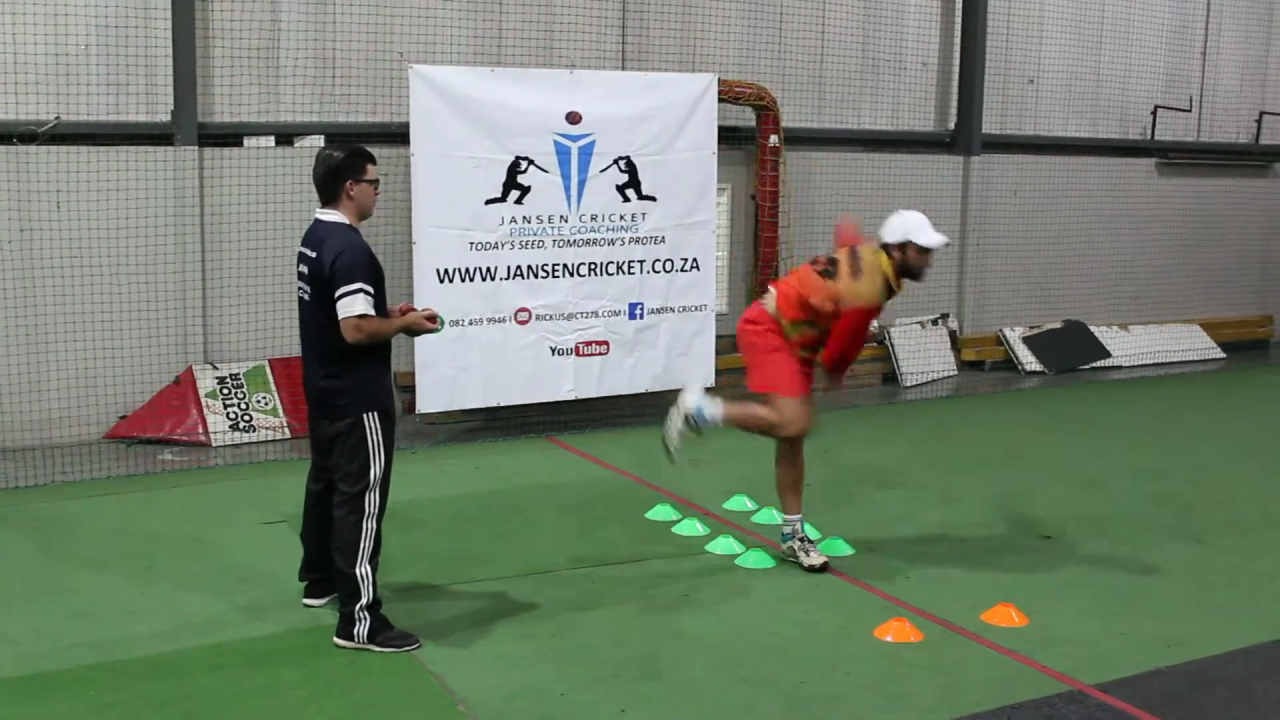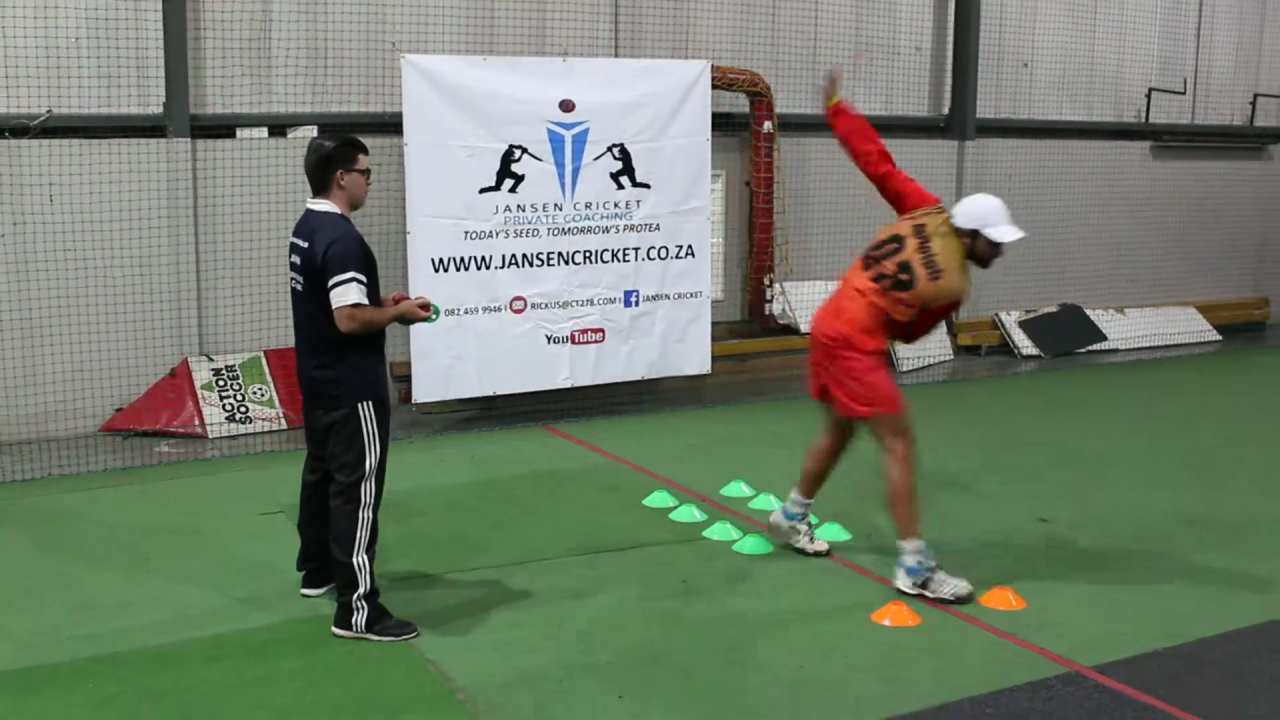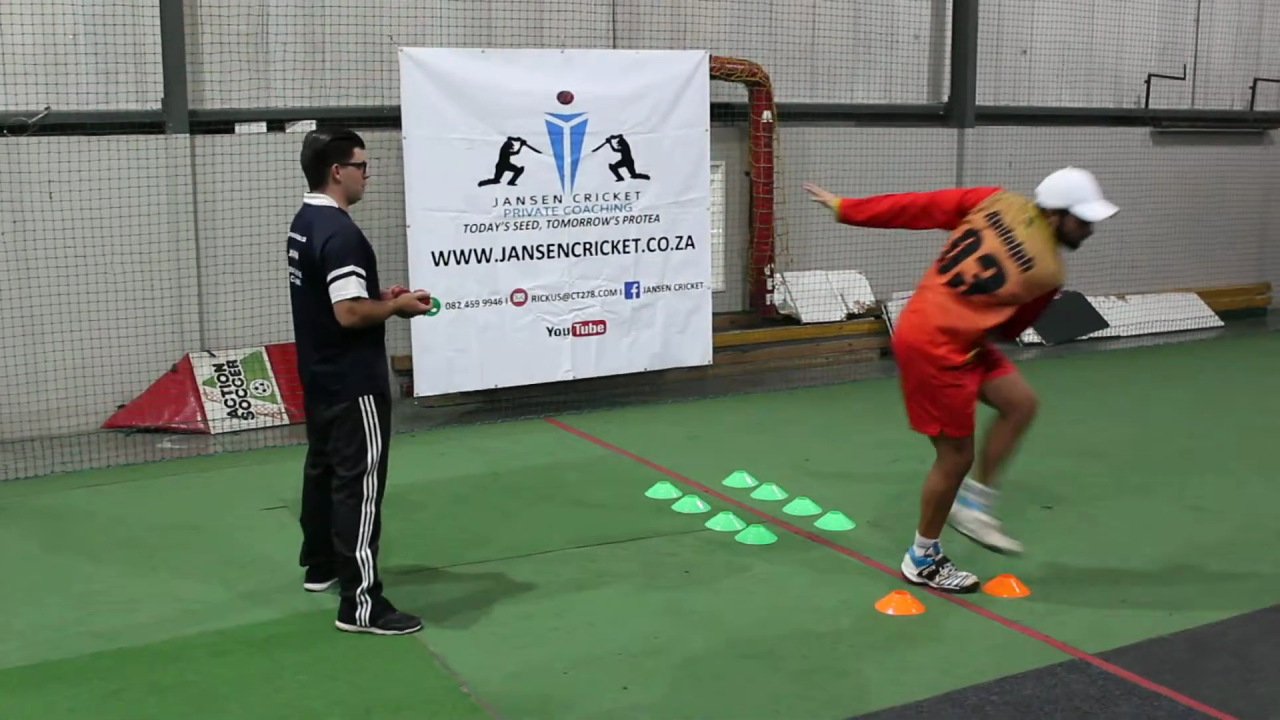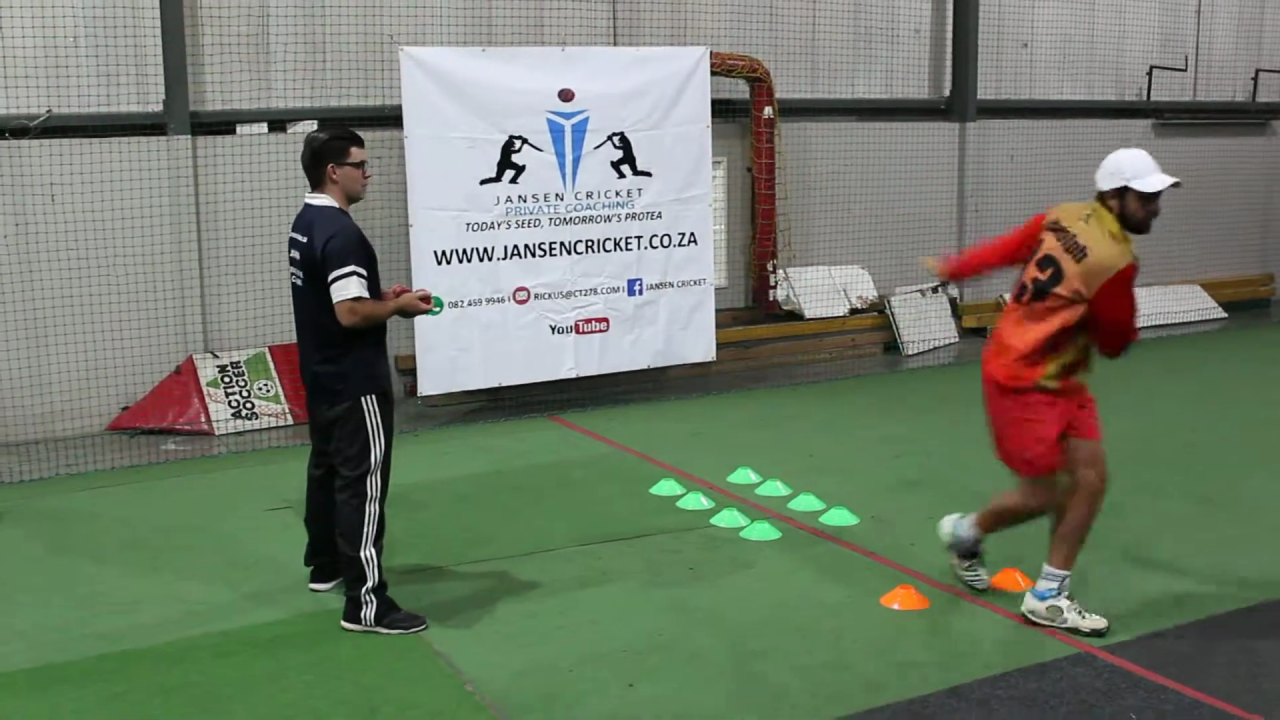
dt=0.3s
person 1, frame 1
left shoulder: (314, 237)
right shoulder: (350, 249)
right elbow: (355, 330)
left wrist: (386, 312)
right wrist: (404, 324)
left hip: (325, 389)
right hip: (357, 398)
left knee: (326, 483)
right knee: (361, 501)
left ankle: (319, 579)
right ankle: (359, 619)
person 1, frame 2
left shoulder: (307, 227)
right shoulder: (342, 238)
right elbow: (349, 319)
left wrist: (380, 301)
right wrist: (397, 313)
left hip: (319, 379)
right hip: (351, 388)
left knee: (321, 474)
right knee: (356, 490)
left ankle: (317, 569)
right ankle: (356, 608)
person 1, frame 3
left shoulder: (304, 222)
right shoulder: (340, 233)
right elbow: (349, 313)
left wrist: (378, 295)
right wrist: (397, 307)
left hip: (319, 374)
right hip: (352, 382)
left knee: (323, 468)
right knee: (358, 484)
left ankle: (320, 564)
right ankle: (360, 602)
person 1, frame 4
left shoulder: (305, 222)
right shoulder: (341, 233)
right elbow: (351, 313)
left wrist: (379, 294)
right wrist: (400, 306)
left hip: (321, 374)
right hip: (354, 382)
left knee: (327, 468)
right knee: (361, 484)
left ankle: (324, 564)
right ankle: (365, 601)
person 2, frame 1
left shoulder: (867, 252)
right shoulder: (867, 296)
left elbow: (849, 234)
right elbow: (838, 352)
left wrist: (846, 244)
right wrist: (834, 373)
left hip: (792, 339)
right hip: (769, 331)
left knee: (793, 440)
right knee: (792, 425)
left ankle: (793, 533)
right ankle: (700, 408)
person 2, frame 2
left shoulder: (927, 211)
right shoulder: (948, 289)
left elbow: (876, 161)
right elbow: (911, 331)
left wrist: (837, 107)
left hip: (829, 323)
right hip: (852, 340)
left knee: (839, 430)
right knee: (899, 443)
left ankle: (792, 516)
right ankle: (914, 567)
person 2, frame 3
left shoulder: (997, 202)
right shoulder: (1047, 275)
left elbow: (915, 207)
right elbow: (1010, 328)
left wrist: (846, 208)
left hip: (925, 326)
right hip: (935, 348)
left knee: (1021, 403)
right knee: (959, 457)
left ankle: (973, 502)
right ankle: (924, 560)
person 2, frame 4
left shoulder: (1067, 218)
right shoulder: (1115, 263)
left elbow: (1001, 248)
right elbow: (1116, 343)
left wrist: (948, 269)
left hip: (1058, 378)
right hip: (1023, 378)
left knee: (1093, 477)
right knee: (1041, 496)
left ankle: (1049, 595)
right ankle: (964, 532)
